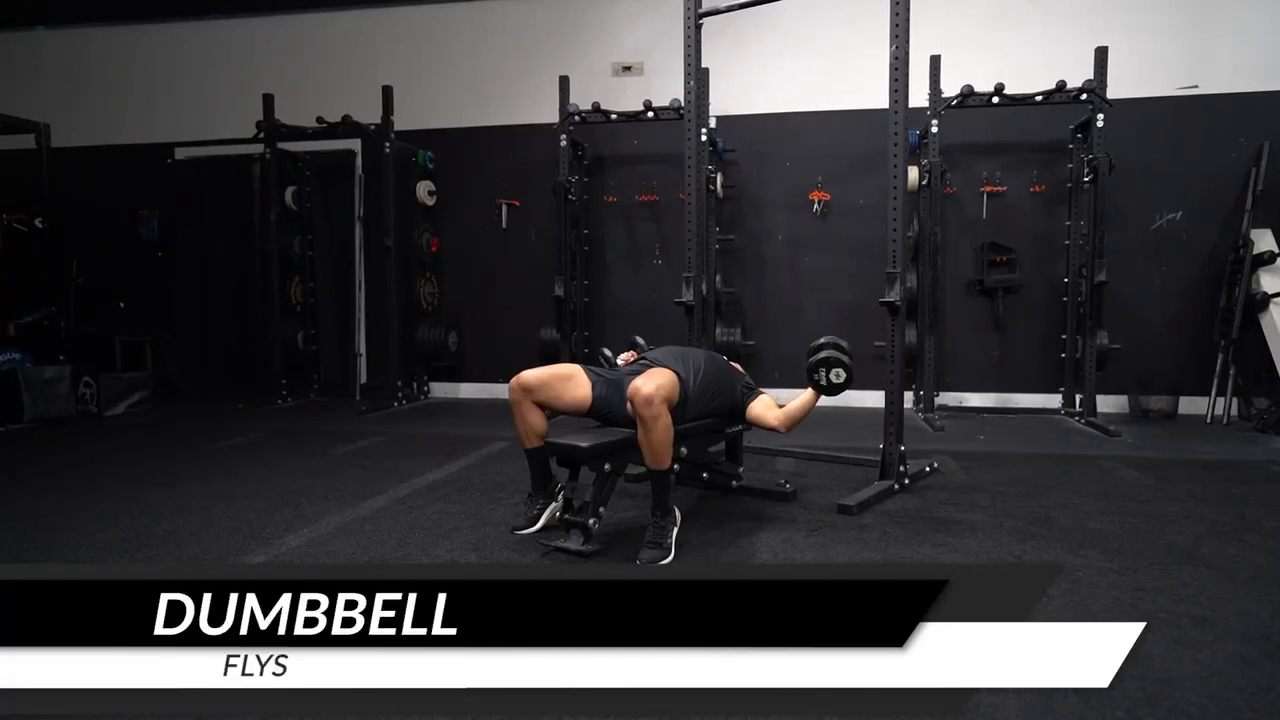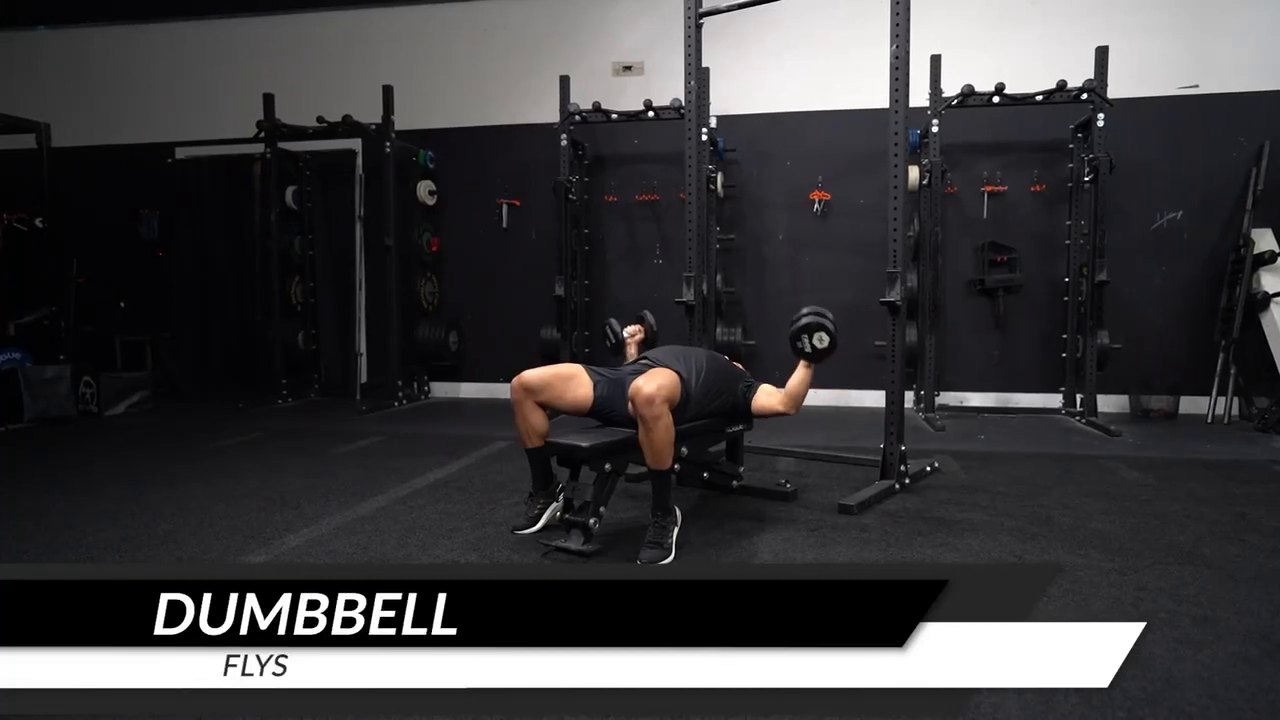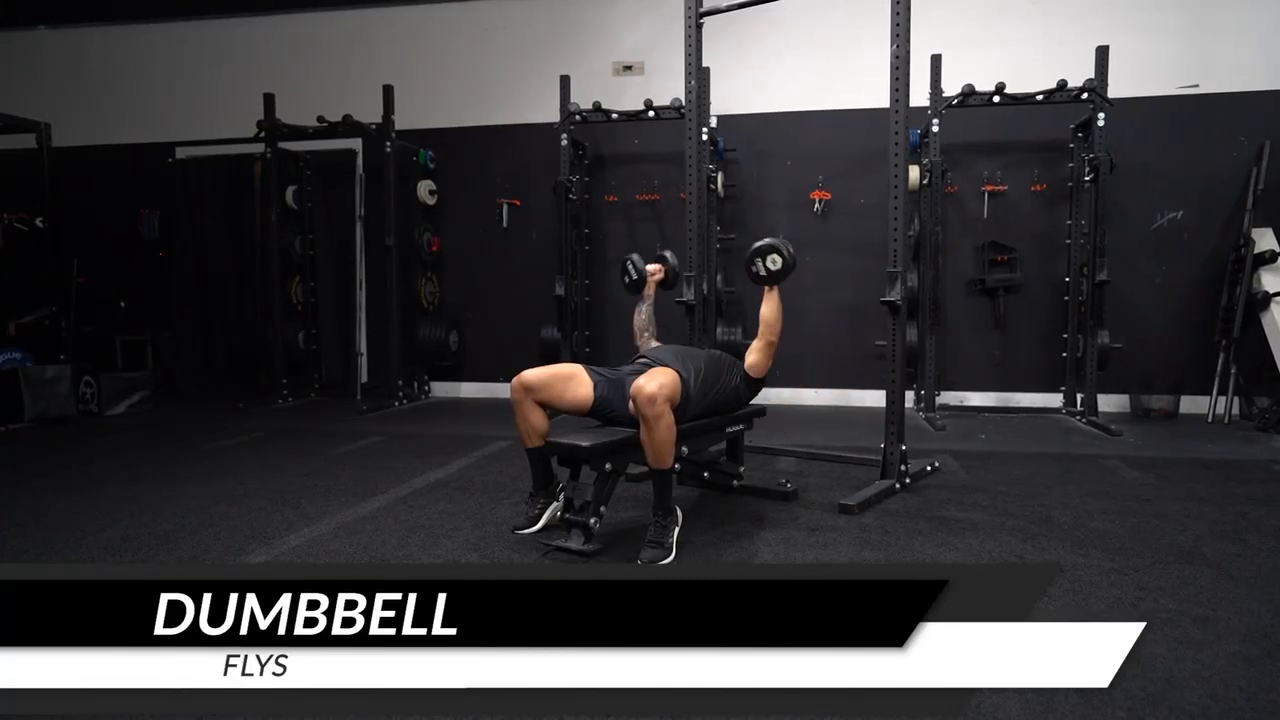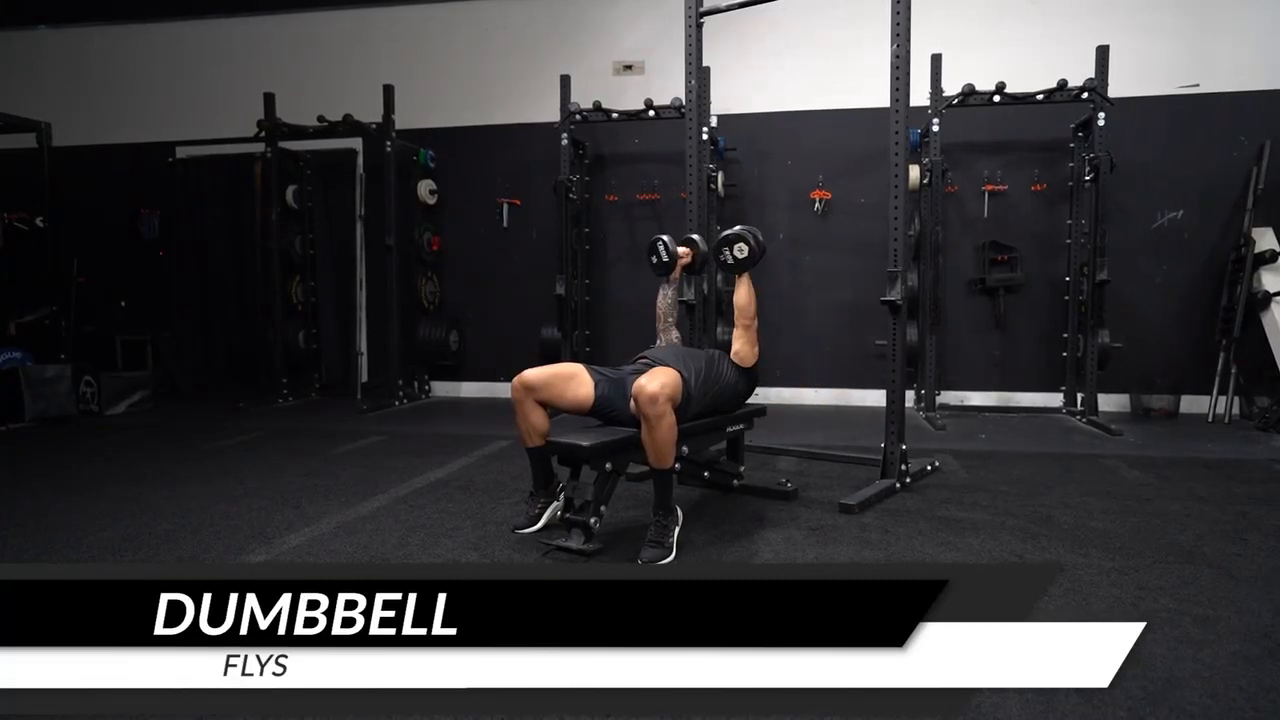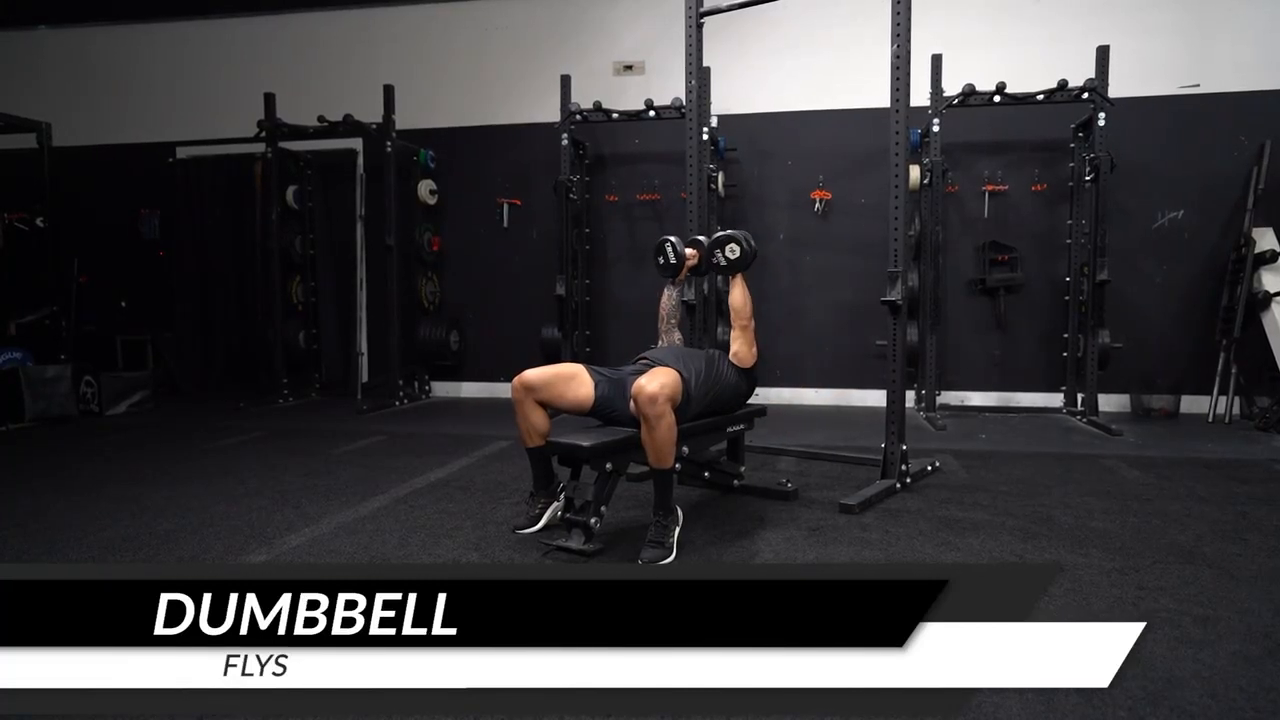
dt=0.4s
person 1, frame 1
left shoulder: (741, 389)
left elbow: (780, 421)
right wrist: (626, 364)
left hip: (652, 392)
right hip: (626, 381)
left knee: (646, 394)
right knee: (523, 385)
left ankle: (663, 517)
right ankle: (545, 493)
person 1, frame 2
left shoulder: (743, 386)
left elbow: (785, 404)
left wrist: (809, 359)
right wrist: (632, 346)
left hip: (652, 394)
right hip: (624, 377)
left knee: (648, 394)
right knee: (525, 385)
left ankle: (664, 516)
right ankle: (545, 493)
person 1, frame 3
left shoulder: (740, 380)
right shoulder: (698, 362)
left elbow: (768, 339)
right elbow: (645, 339)
left wrist: (771, 286)
right wrist: (649, 287)
left hip: (654, 392)
right hip: (623, 379)
left knee: (648, 393)
right knee: (524, 385)
left ankle: (665, 516)
right ankle: (546, 493)
person 1, frame 4
left shoulder: (738, 377)
right shoulder: (692, 359)
left elbow: (746, 324)
right elbow: (666, 322)
left wrist: (741, 272)
right wrist: (674, 272)
left hip: (656, 390)
right hip: (624, 379)
left knee: (650, 393)
right knee: (525, 384)
left ankle: (665, 516)
right ankle: (546, 491)
person 1, frame 5
left shoulder: (738, 378)
right shoulder: (692, 360)
left elbow: (742, 324)
right elbow: (669, 325)
left wrist: (735, 273)
right wrist: (679, 274)
left hip: (656, 391)
right hip: (625, 378)
left knee: (650, 393)
right knee: (525, 385)
left ankle: (666, 516)
right ankle: (547, 492)
